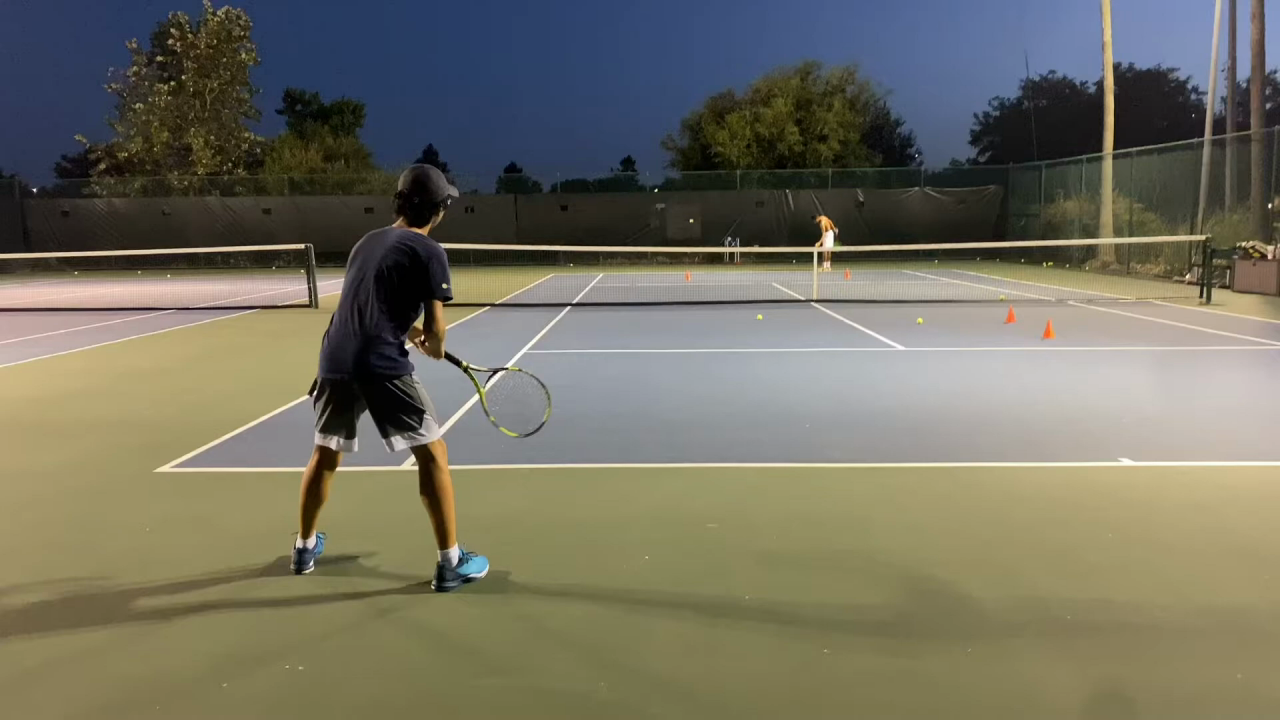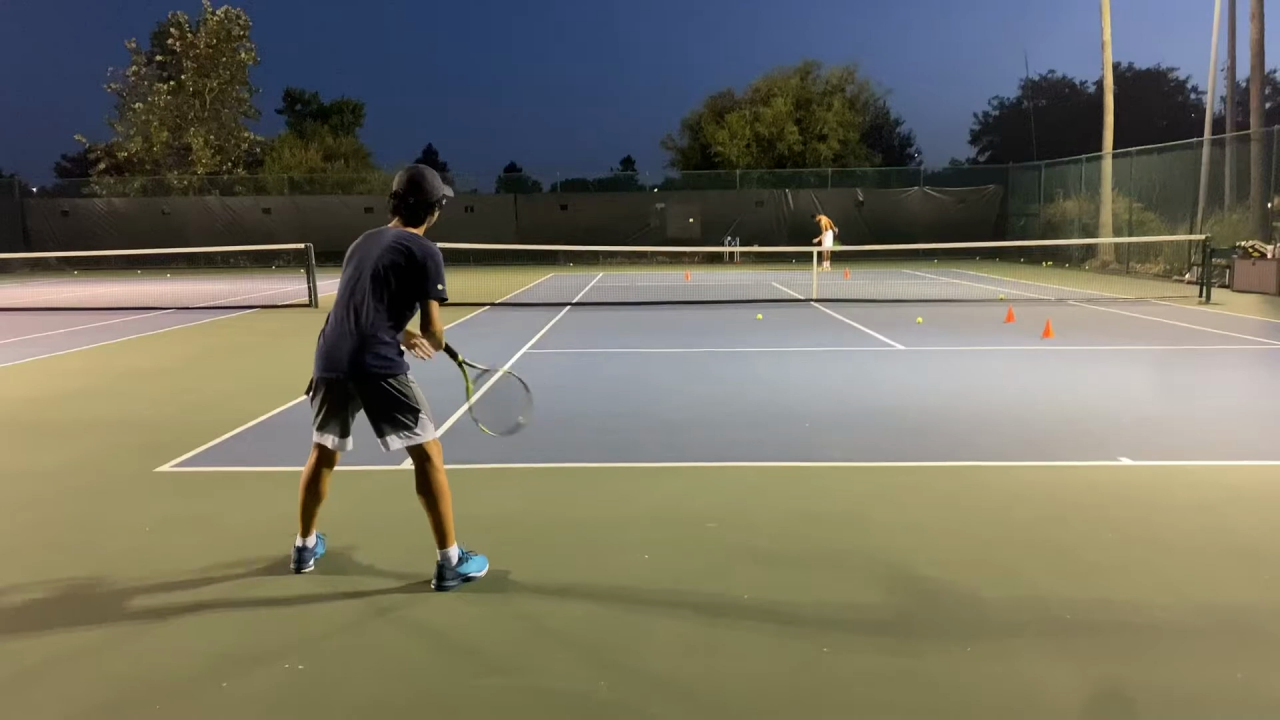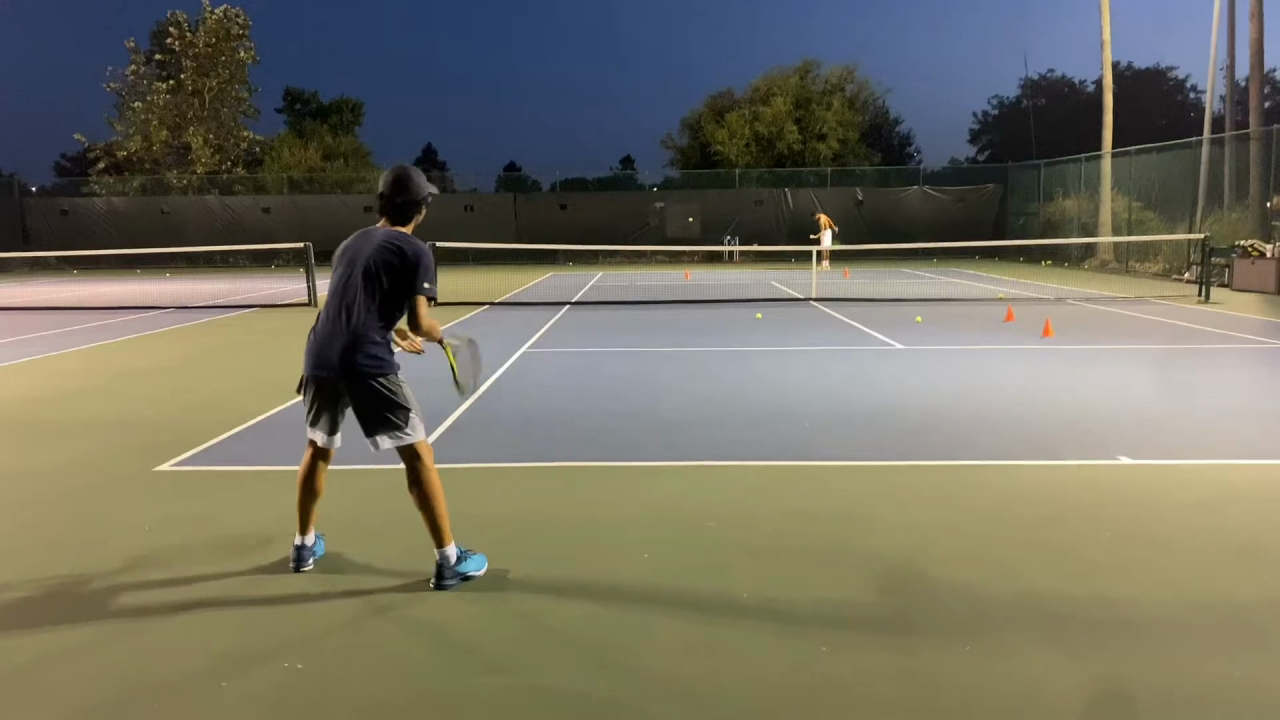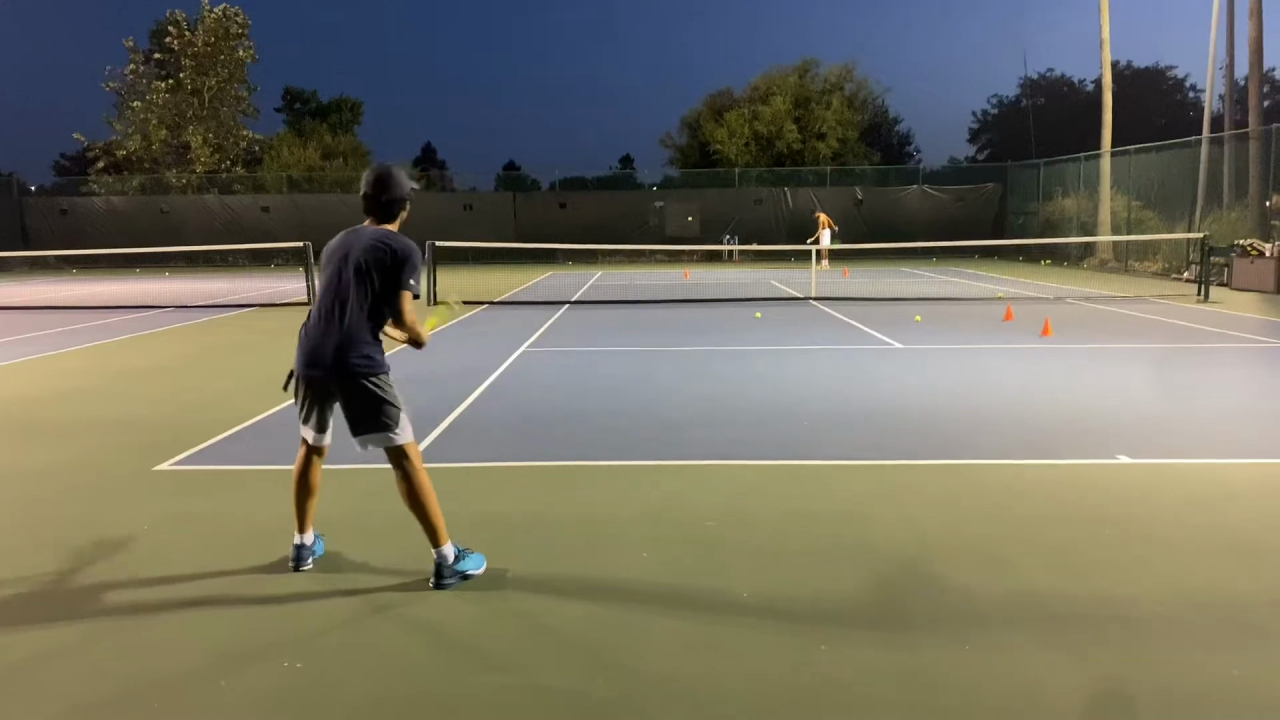
dt=0.1s
person 1, frame 1
left shoulder: (366, 243)
right shoulder: (429, 253)
right elbow: (435, 329)
right wrist: (435, 346)
left hip: (334, 360)
right hip: (382, 365)
left knee: (325, 454)
right knee: (433, 455)
left ankle: (305, 546)
right ankle: (451, 562)
person 1, frame 2
left shoulder: (361, 242)
right shoulder: (424, 252)
right elbow: (433, 328)
right wrist: (435, 345)
left hip: (329, 359)
right hip: (377, 364)
left knee: (323, 452)
right knee: (428, 455)
left ankle: (305, 545)
right ankle: (450, 561)
person 1, frame 3
left shoulder: (351, 243)
right shoulder: (415, 251)
right elbow: (421, 322)
left wrist: (401, 338)
right wrist: (436, 336)
left hip: (320, 358)
right hip: (368, 363)
left knee: (319, 449)
right knee: (418, 456)
left ankle: (305, 544)
right ankle: (450, 560)
person 1, frame 4
left shoulder: (336, 242)
right shoulder: (403, 249)
right elbow: (403, 318)
right wrist: (418, 336)
left hip: (310, 356)
right hip: (358, 362)
left knee: (312, 447)
right knee: (405, 456)
left ankle: (304, 543)
right ankle: (447, 559)
